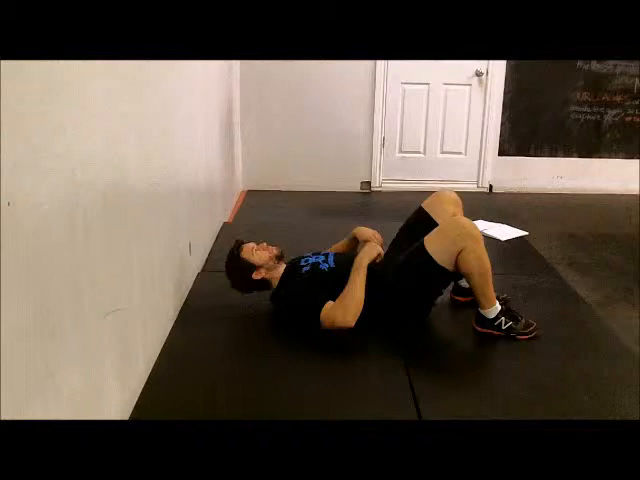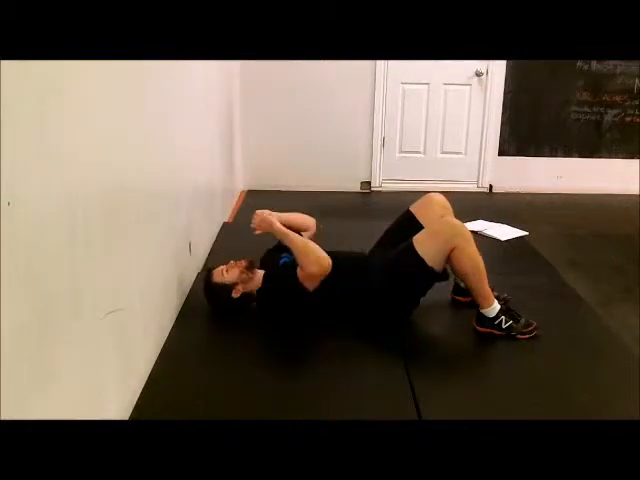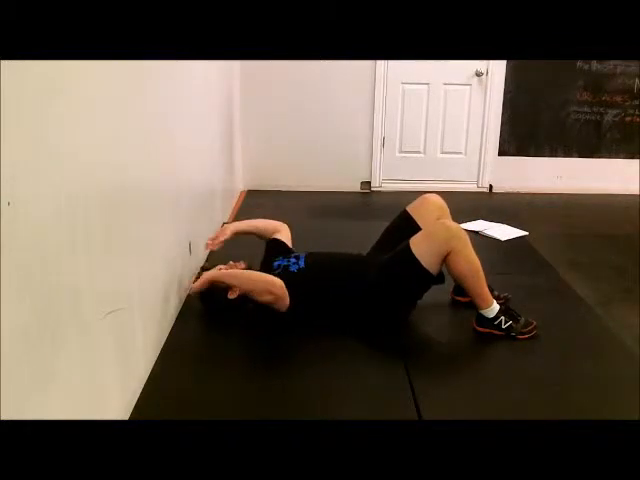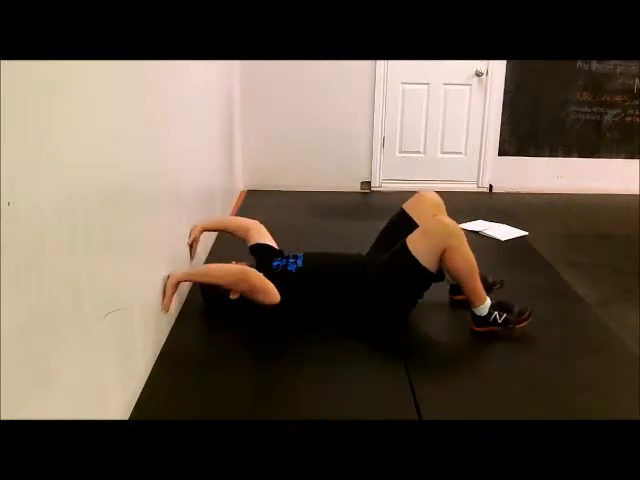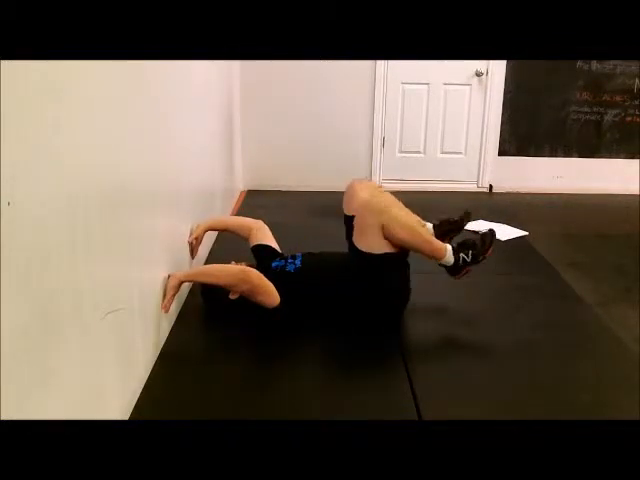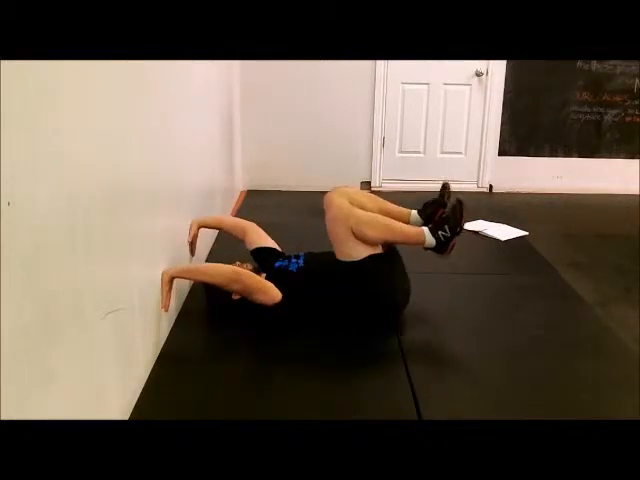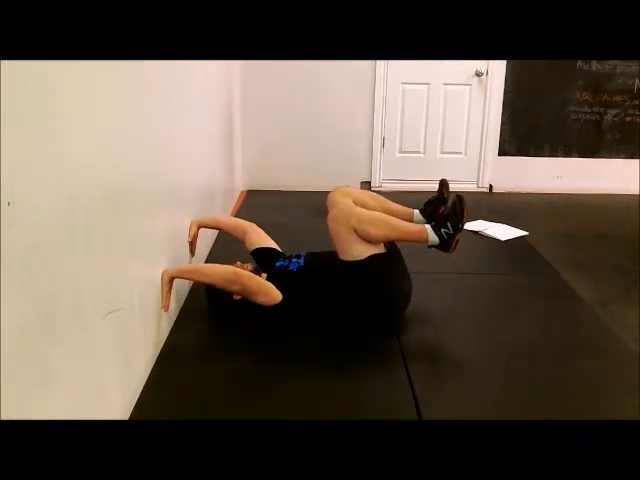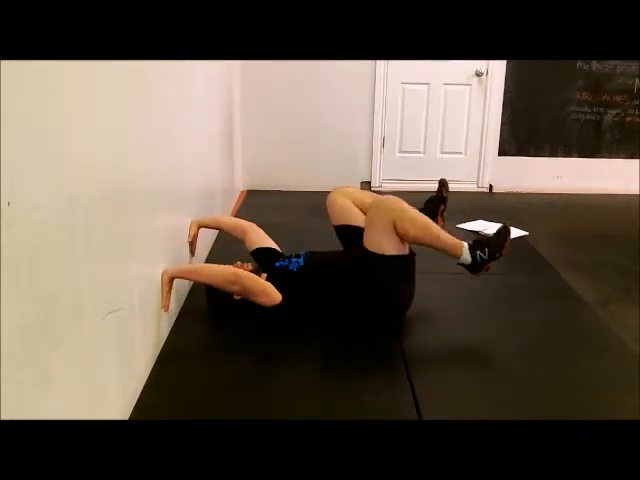
dt=0.7s
person 1, frame 1
left shoulder: (294, 268)
right shoulder: (291, 298)
right elbow: (344, 319)
left wrist: (355, 236)
right wrist: (362, 259)
left hip: (392, 264)
right hip: (400, 294)
left knee: (447, 200)
right knee: (464, 230)
left ankle: (466, 288)
right ankle: (492, 315)
person 1, frame 2
left shoulder: (271, 263)
right shoulder: (276, 295)
left elbow: (310, 225)
right elbow: (320, 266)
left wrist: (277, 221)
right wrist: (277, 228)
left hip: (376, 263)
right hip: (386, 292)
left knee: (435, 203)
right knee: (453, 230)
left ankle: (466, 287)
right ankle: (492, 314)
person 1, frame 3
left shoulder: (271, 263)
right shoulder: (269, 297)
left elbow: (279, 227)
right elbow: (273, 287)
left wrist: (233, 227)
right wrist: (211, 278)
left hip: (373, 265)
right hip: (381, 293)
left knee: (431, 203)
right knee: (449, 232)
left ankle: (467, 287)
right ankle: (491, 315)
person 1, frame 4
left shoulder: (269, 263)
right shoulder: (268, 291)
left elbow: (251, 226)
right elbow: (243, 276)
left wrist: (203, 225)
right wrist: (181, 276)
left hip: (372, 265)
right hip: (383, 292)
left knee: (428, 201)
right knee: (446, 230)
left ankle: (464, 284)
right ankle: (485, 311)
person 1, frame 5
left shoulder: (269, 264)
right shoulder: (268, 297)
left elbow: (255, 226)
right elbow: (244, 275)
left wrist: (205, 225)
right wrist: (181, 276)
left hip: (367, 271)
right hip: (382, 290)
left knee: (359, 190)
right knee: (369, 206)
left ankle: (434, 233)
right ankle: (452, 258)
person 1, frame 6
left shoulder: (271, 265)
right shoulder: (271, 299)
left elbow: (246, 227)
right elbow: (237, 277)
left wrist: (200, 222)
right wrist: (173, 272)
left hip: (379, 278)
right hip: (380, 293)
left knee: (338, 198)
right knee: (340, 213)
left ankle: (419, 219)
right ankle: (432, 238)
person 1, frame 7
left shoulder: (271, 266)
right shoulder: (269, 296)
left elbow: (246, 228)
right elbow: (235, 278)
left wrist: (199, 222)
right wrist: (173, 272)
left hip: (381, 275)
right hip: (382, 292)
left knee: (340, 196)
right knee: (343, 214)
left ankle: (422, 217)
right ankle: (436, 235)
person 1, frame 8
left shoulder: (271, 265)
right shoulder: (273, 296)
left elbow: (246, 228)
right elbow: (235, 278)
left wrist: (200, 222)
right wrist: (174, 272)
left hip: (364, 267)
right hip: (382, 290)
left knee: (340, 196)
right knee: (387, 206)
left ankle: (424, 215)
right ankle: (469, 255)
